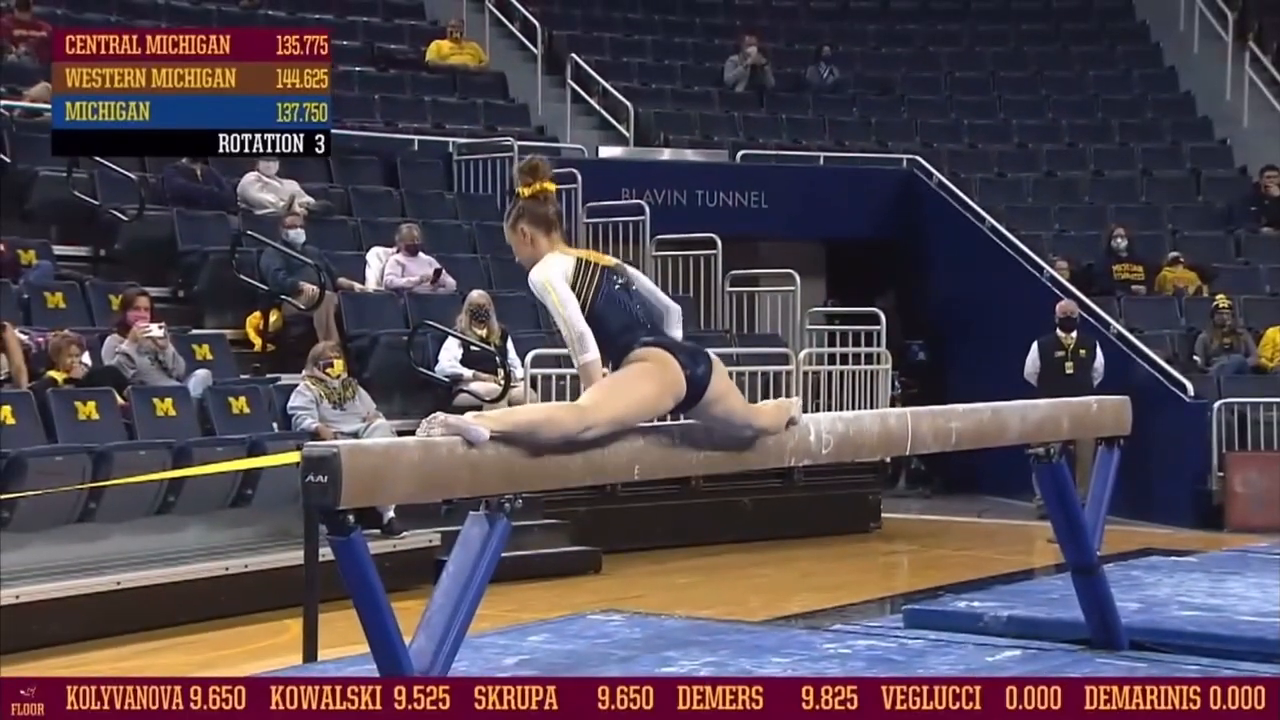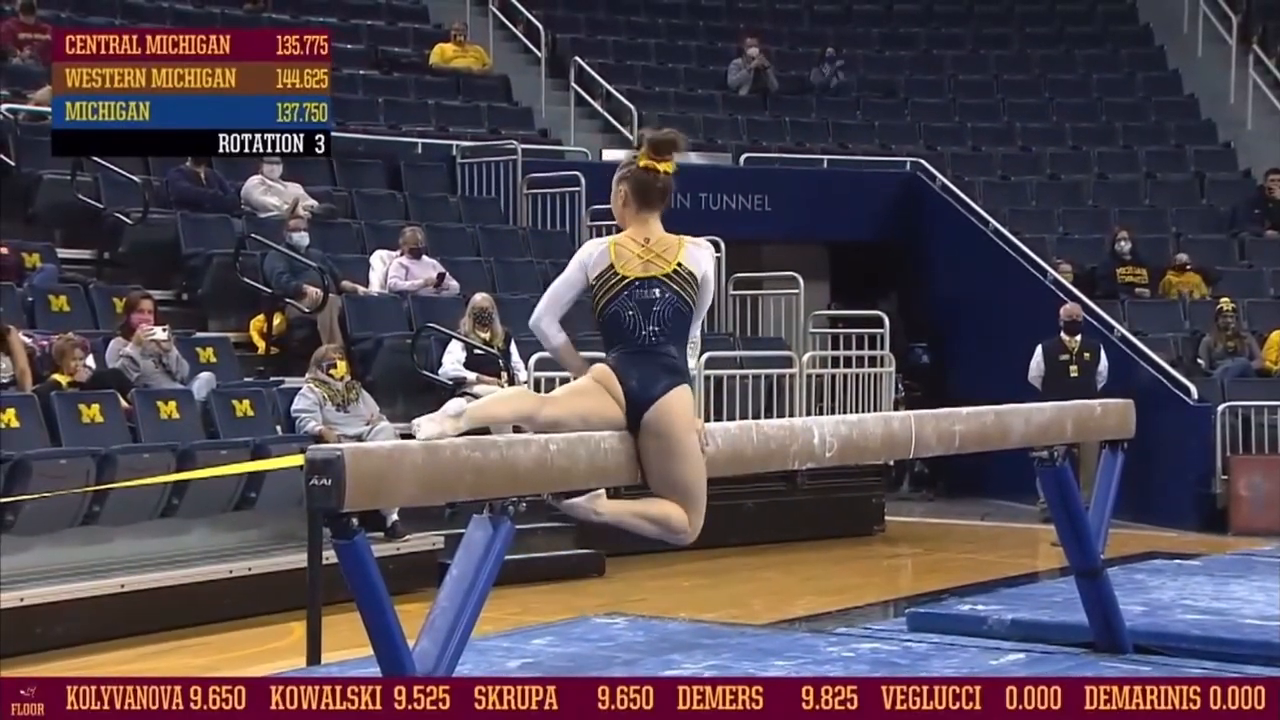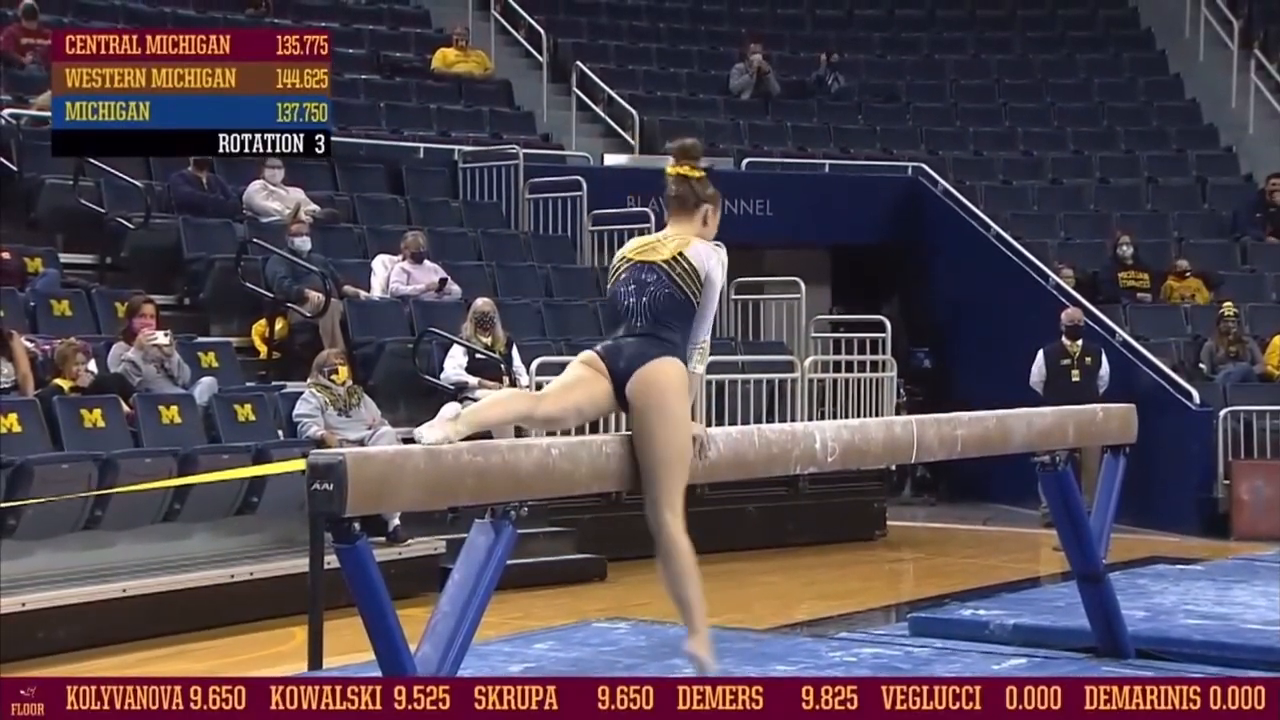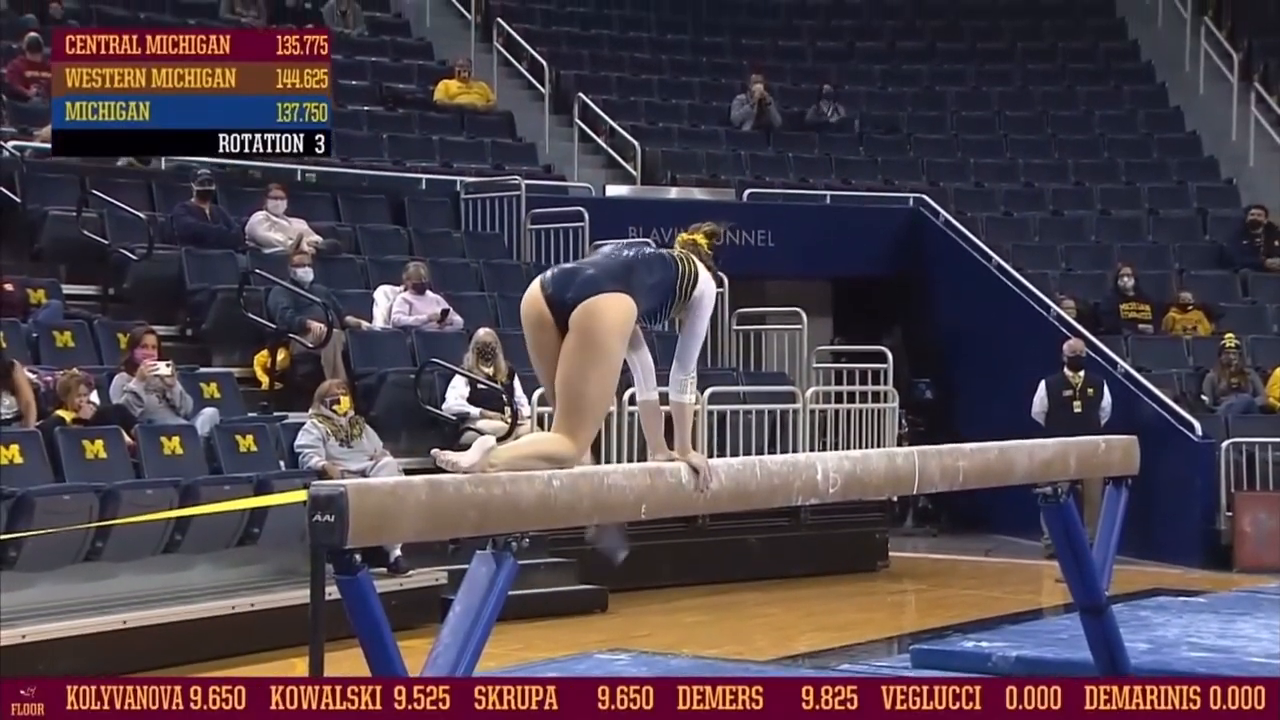
dt=1s
person 1, frame 1
left shoulder: (546, 271)
right shoulder: (608, 263)
left elbow: (583, 342)
left wrist: (597, 407)
left hip: (656, 368)
right hip: (694, 362)
left ankle: (476, 423)
person 1, frame 2
left shoulder: (597, 252)
right shoulder: (701, 255)
left elbow: (543, 322)
left wrist: (579, 371)
left hip: (615, 383)
right hip: (667, 392)
right knee: (685, 521)
left ankle: (462, 417)
right ankle: (597, 507)
person 1, frame 3
left shoulder: (627, 250)
right shoulder: (710, 256)
right elbow: (697, 342)
left wrist: (676, 419)
right wrist: (682, 418)
left hip: (605, 359)
right hip: (656, 370)
right knee: (666, 516)
left ankle: (458, 421)
right ankle: (699, 635)
person 1, frame 4
right shoulder: (702, 280)
left elbow: (640, 366)
right elbow: (684, 373)
left wrist: (658, 449)
right wrist: (684, 449)
left hip: (545, 291)
right hip: (603, 308)
right knee: (567, 444)
right ankle: (488, 459)
person 2, frame 1
left shoulder: (1091, 344)
right shoulder: (1042, 345)
left elbow: (1098, 372)
right elbow: (1030, 373)
left wrist: (1085, 389)
right wrist: (1047, 389)
left knee: (1084, 457)
left ankle: (1082, 500)
right ankle: (1044, 500)
person 2, frame 2
left shoulder: (1095, 348)
right shoulder: (1046, 348)
left elbow: (1102, 376)
right elbow: (1034, 377)
left wrist: (1088, 393)
right wrist: (1052, 393)
left knee: (1088, 461)
left ankle: (1086, 504)
right ankle: (1047, 504)
person 2, frame 3
left shoulder: (1096, 352)
right shoulder: (1047, 353)
left elbow: (1103, 381)
right elbow: (1036, 382)
left wrist: (1090, 398)
right wrist: (1053, 399)
left knee: (1090, 466)
left ankle: (1089, 509)
right ankle: (1049, 510)
person 2, frame 4
left shoulder: (1098, 384)
right shoulder: (1049, 384)
left elbow: (1105, 412)
right elbow: (1037, 413)
left wrist: (1084, 429)
right wrist: (1063, 429)
left knee: (1092, 498)
left ankle: (1092, 541)
right ankle: (1052, 541)
person 3, frame 1
left shoulder: (352, 386)
right shoulder: (307, 390)
left elbow: (373, 411)
right elbow: (301, 419)
left wrist: (374, 416)
right wrist: (319, 428)
left hip: (365, 432)
right hip: (336, 438)
person 3, frame 2
left shoulder: (356, 389)
right shoulder: (310, 392)
left elbow: (377, 414)
right elbow: (305, 421)
left wrist: (378, 420)
right wrist: (323, 431)
left hip: (369, 436)
right hip: (339, 441)
left knee: (385, 430)
person 3, frame 3
left shoulder: (358, 393)
right shoulder: (313, 397)
left elbow: (380, 419)
right elbow: (306, 426)
left wrist: (380, 424)
right wrist: (324, 436)
left hip: (371, 441)
right hip: (341, 446)
left knee: (387, 434)
person 3, frame 4
left shoulder: (359, 424)
right shoulder: (314, 427)
left elbow: (381, 450)
right elbow: (308, 457)
left wrist: (382, 455)
right wrist: (325, 466)
left hip: (372, 472)
right hip: (343, 477)
left knee: (389, 465)
